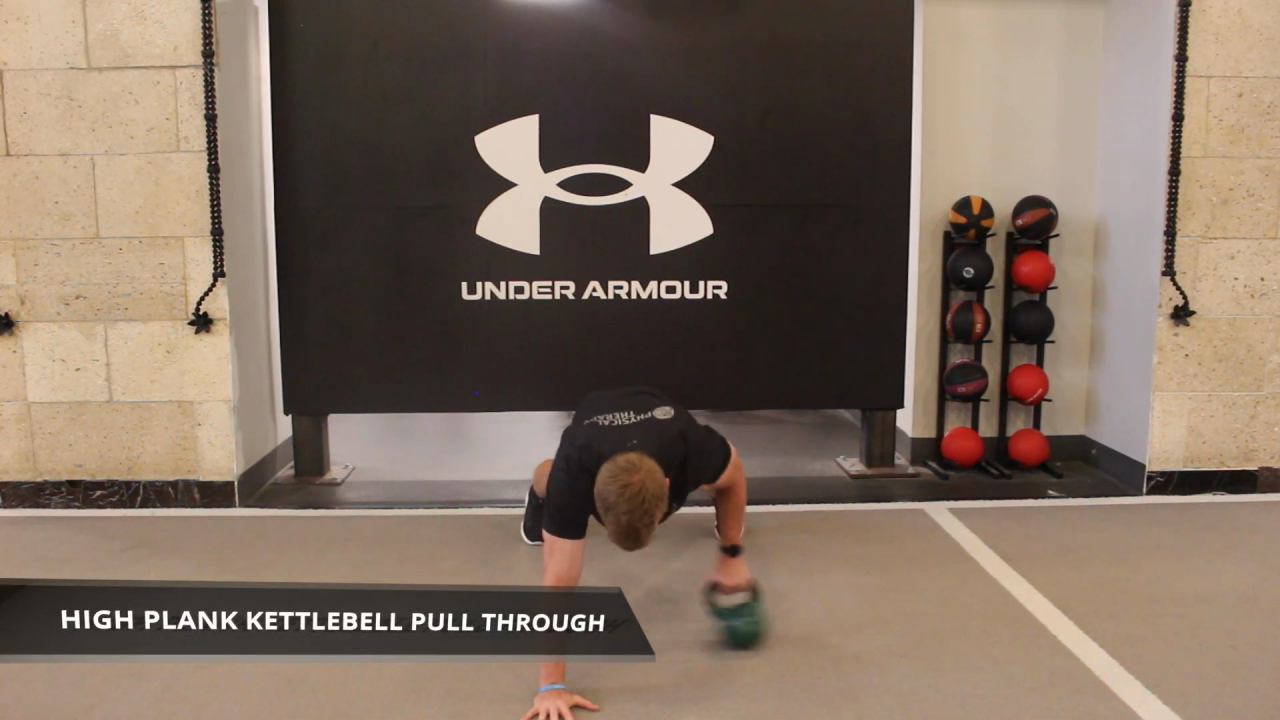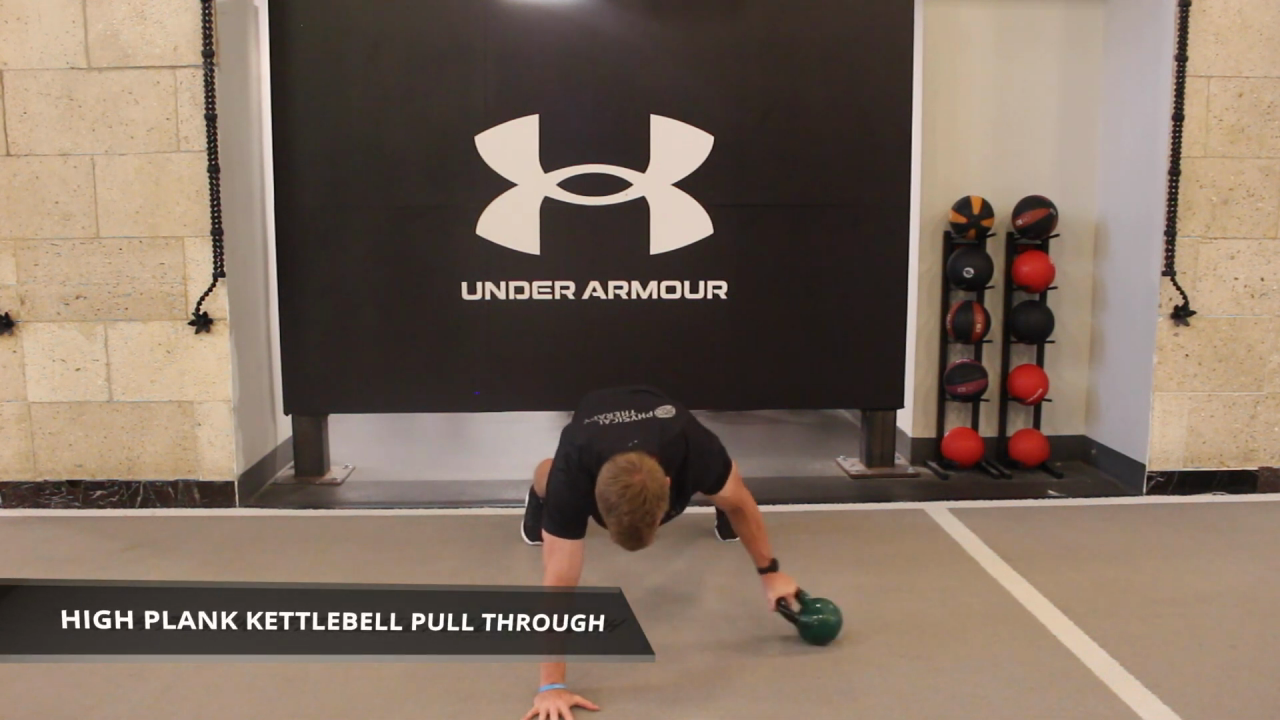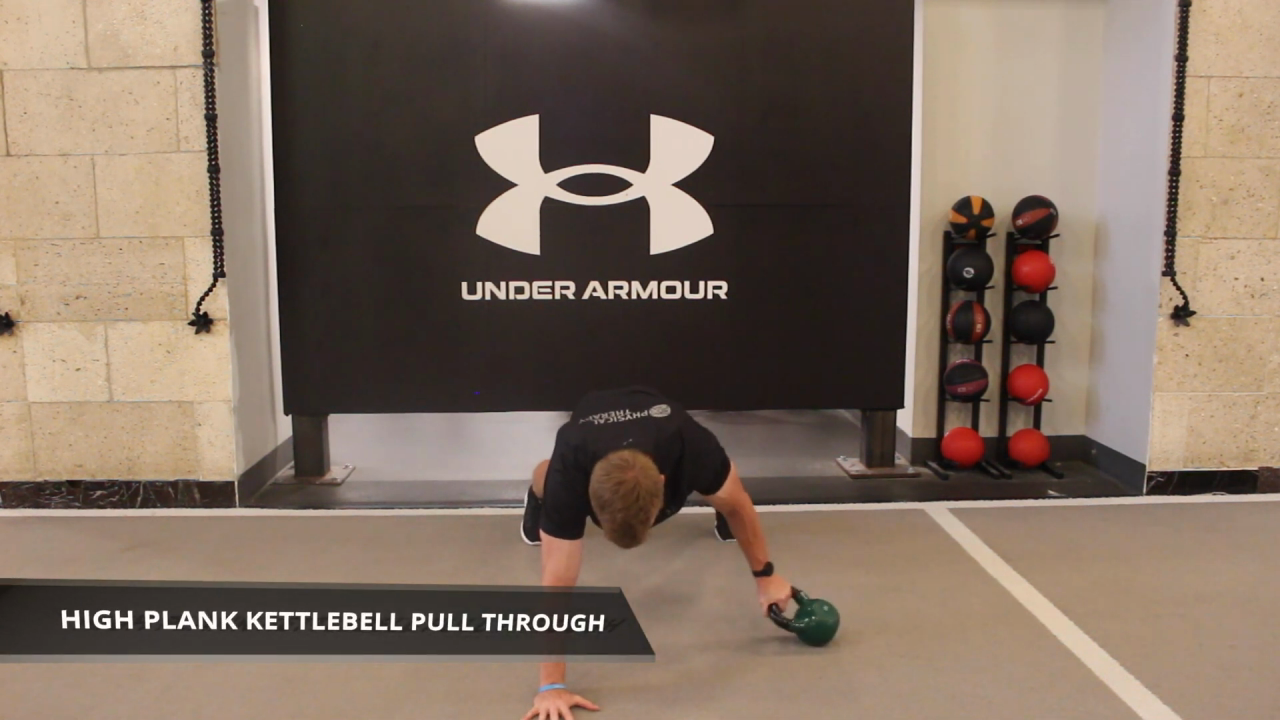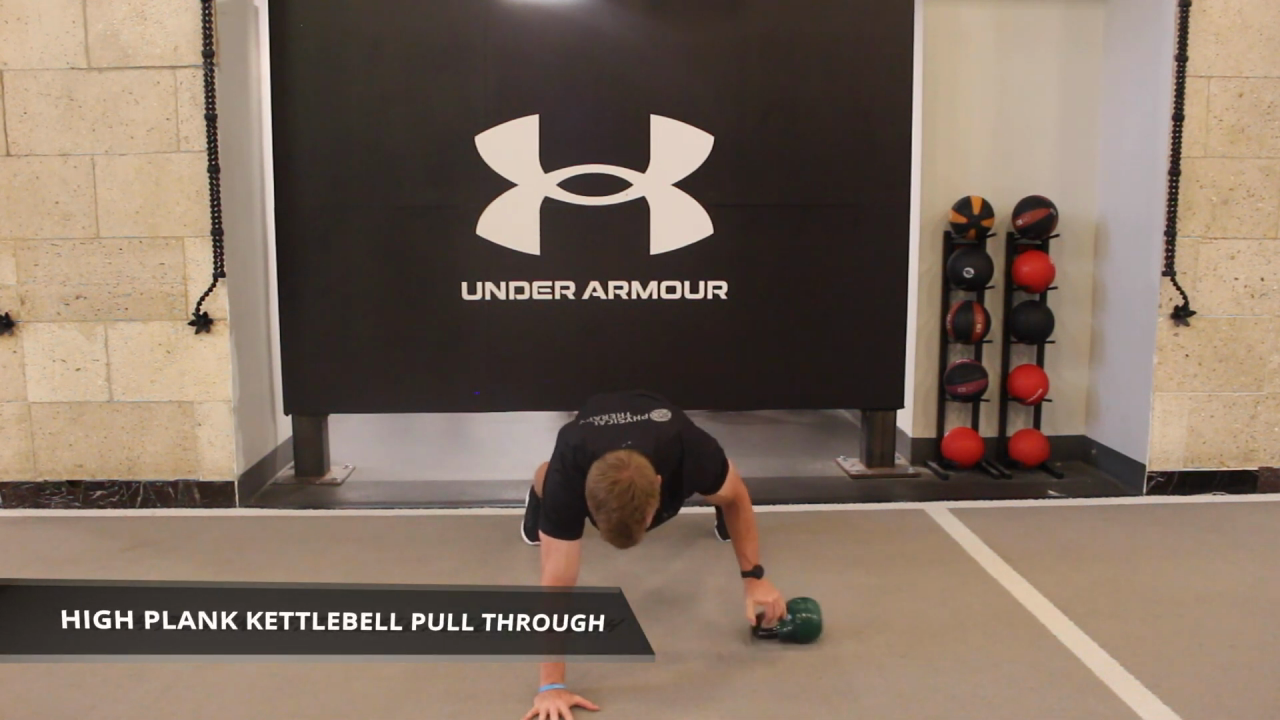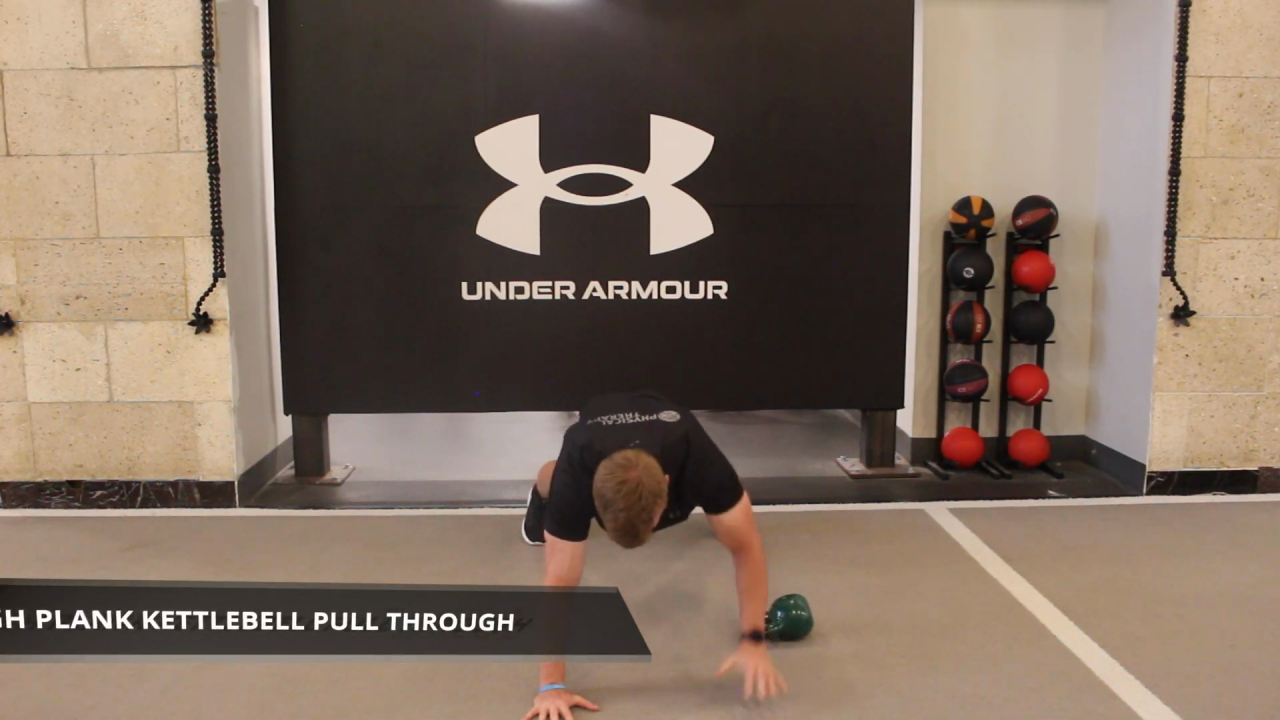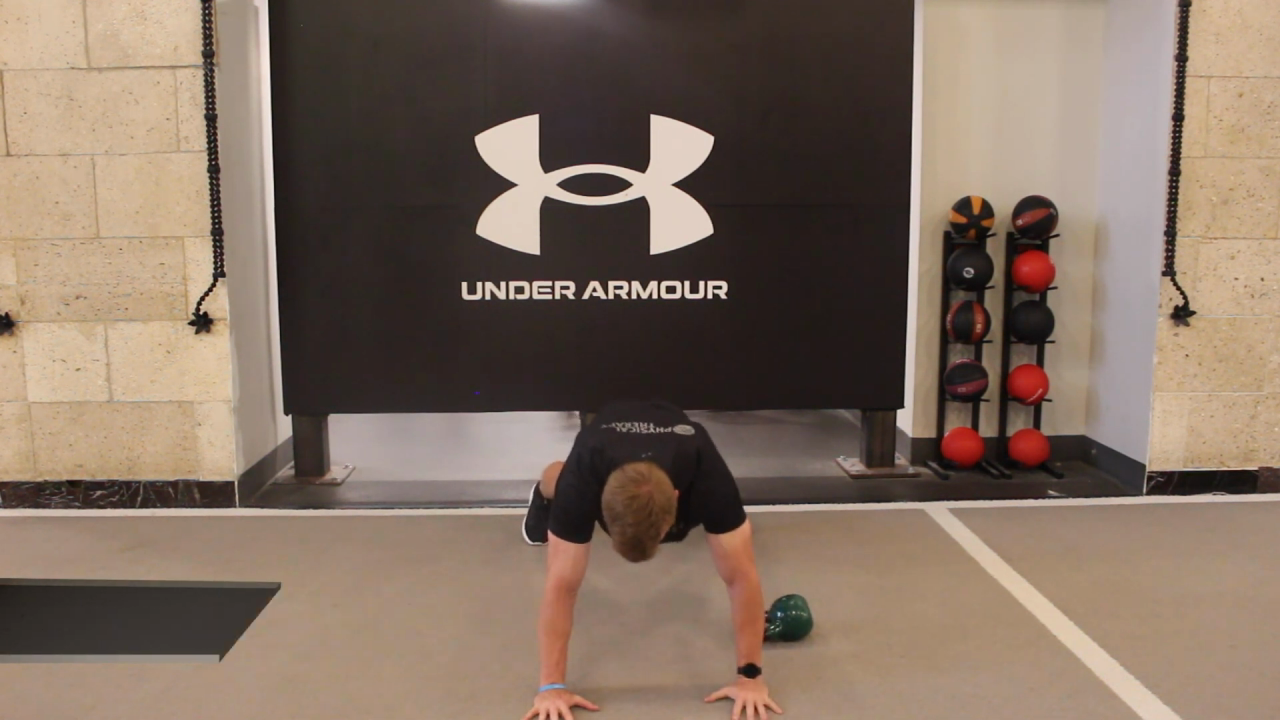
dt=0.2s
person 1, frame 1
left shoulder: (690, 446)
right shoulder: (573, 475)
left elbow: (733, 476)
right elbow: (560, 580)
left wrist: (731, 555)
right wrist: (550, 685)
left hip: (659, 431)
right hip: (592, 427)
right ankle: (540, 491)
person 1, frame 2
left shoulder: (693, 448)
right shoulder: (572, 475)
left elbow: (738, 503)
right elbow: (560, 580)
left wrist: (770, 571)
right wrist: (551, 685)
left hip: (661, 431)
right ankle: (541, 492)
person 1, frame 3
left shoulder: (689, 446)
right shoulder: (569, 473)
left elbow: (736, 506)
right elbow: (558, 581)
left wrist: (765, 575)
right wrist: (551, 685)
left hip: (657, 432)
right hip: (587, 440)
right ankle: (539, 492)
person 1, frame 4
left shoulder: (688, 449)
right shoulder: (568, 474)
left elbow: (735, 499)
right elbow: (557, 580)
left wrist: (753, 577)
right wrist: (551, 685)
left hip: (658, 436)
right hip: (589, 442)
right ankle: (540, 493)
person 1, frame 5
left shoulder: (695, 456)
right shoulder: (576, 474)
left elbow: (745, 544)
right elbow: (561, 580)
left wrist: (753, 640)
right wrist: (552, 685)
left hip: (666, 439)
right hip: (595, 443)
right ankle: (543, 493)
person 1, frame 6
left shoulder: (704, 474)
right shoulder: (583, 479)
left elbow: (740, 576)
right elbow: (562, 583)
left wrist: (749, 675)
right wrist: (551, 685)
left hip: (676, 453)
right hip: (605, 447)
right ankle: (545, 492)
